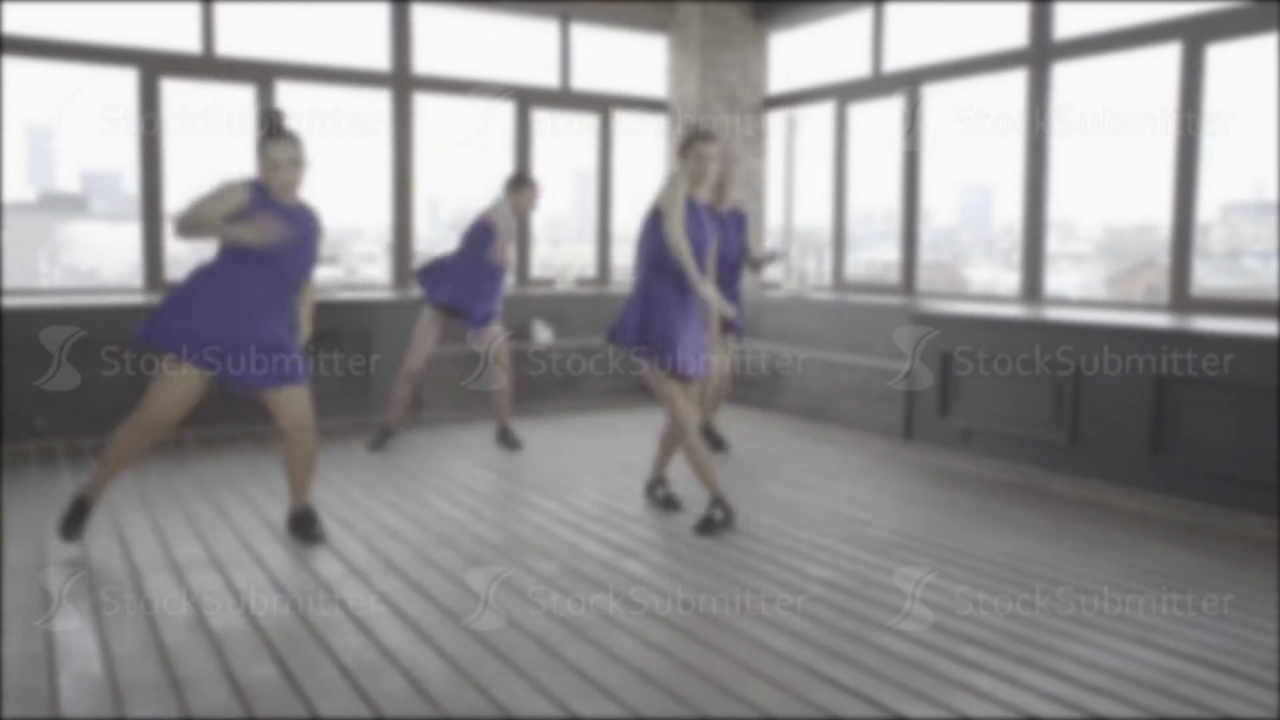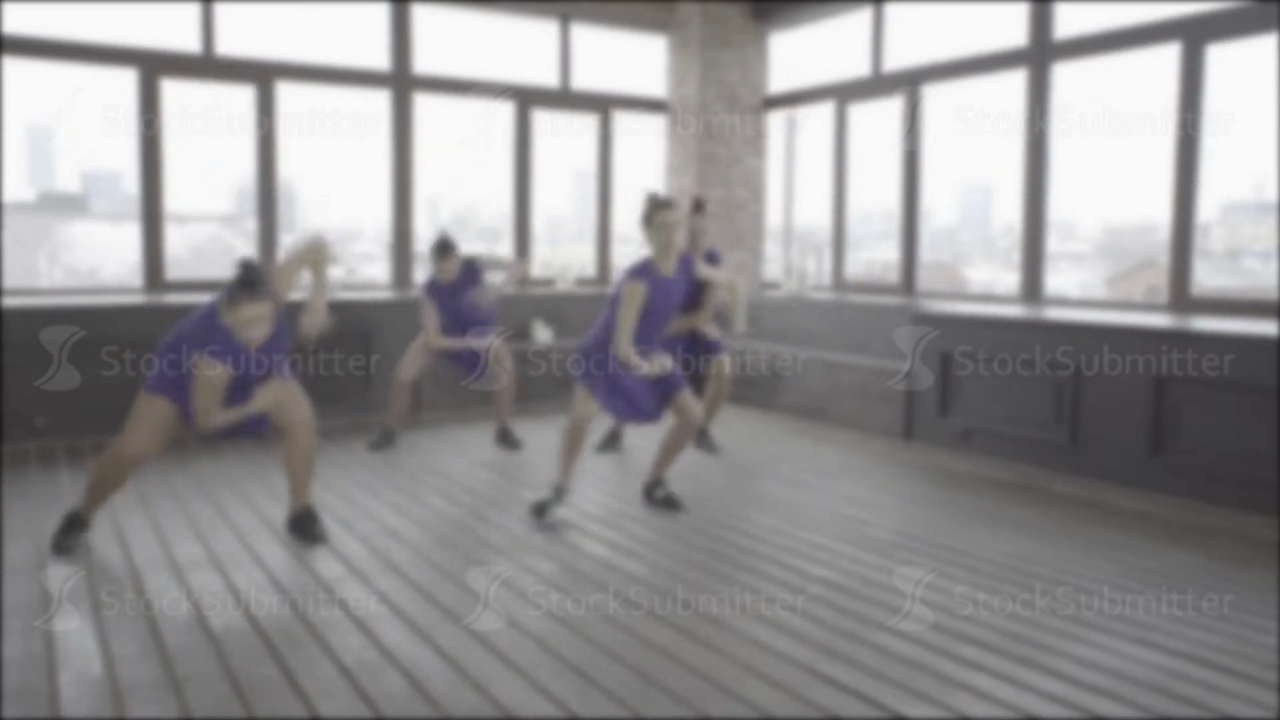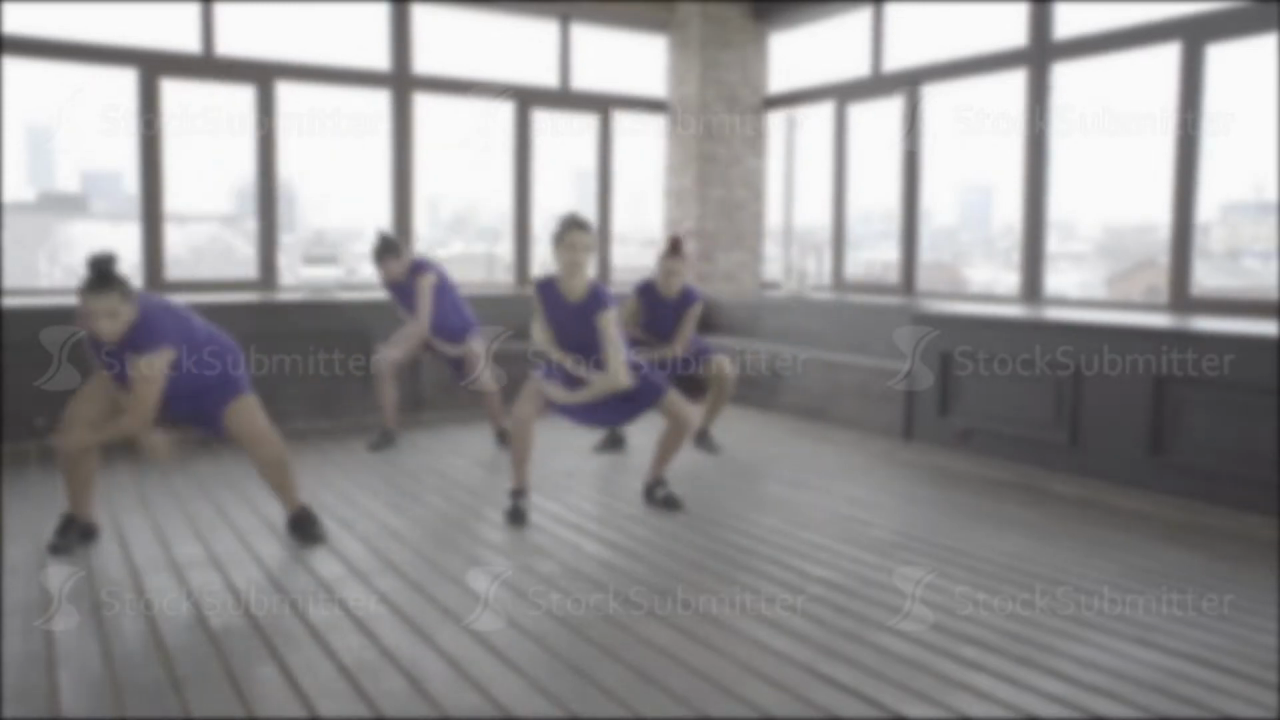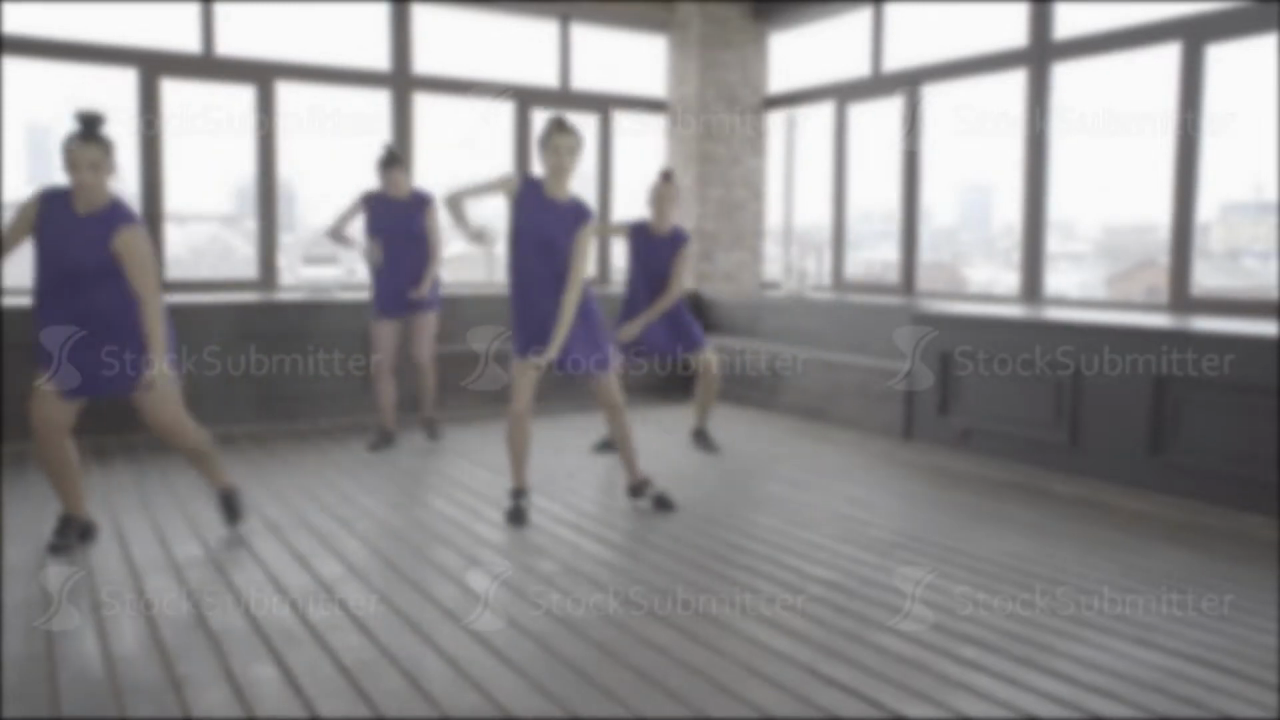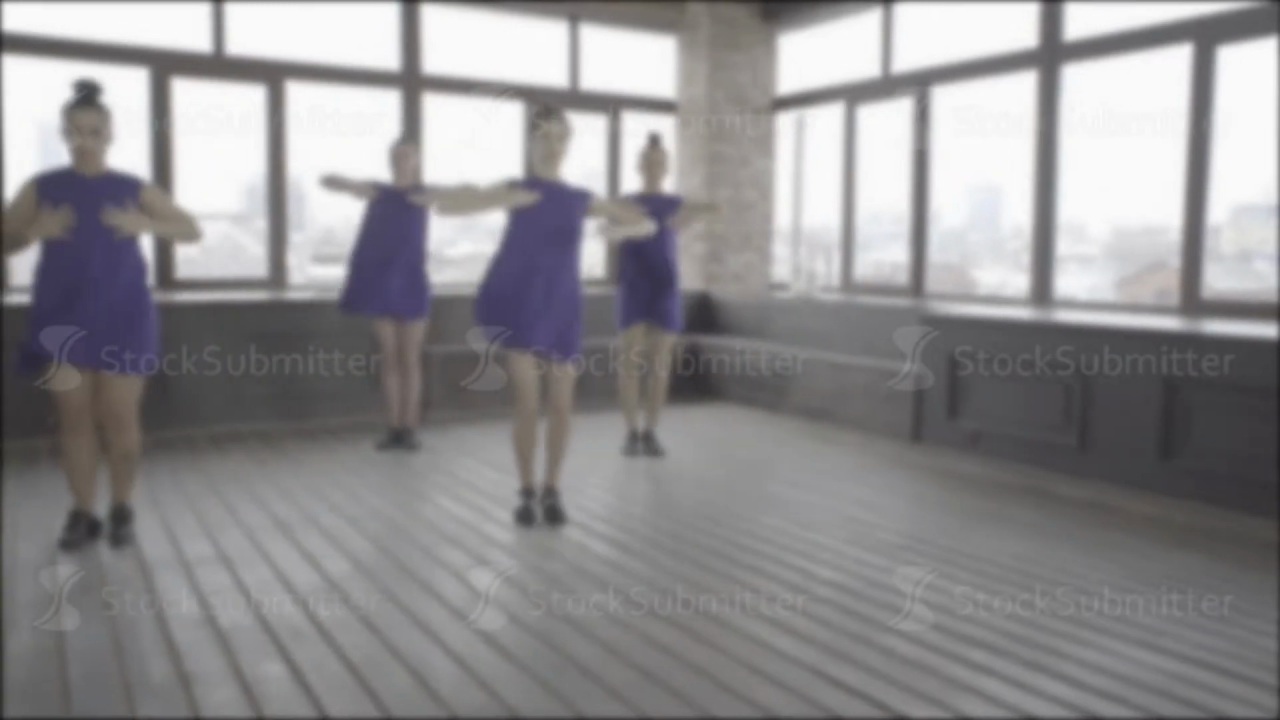
dt=0.3s
person 1, frame 1
left shoulder: (310, 222)
right shoulder: (241, 192)
right elbow: (185, 224)
left wrist: (303, 323)
right wrist: (237, 231)
left hip: (265, 336)
right hip: (207, 323)
left knee: (300, 428)
right knee: (154, 420)
left ankle: (301, 510)
right ankle: (90, 493)
person 1, frame 2
left shoulder: (267, 290)
right shoulder: (211, 355)
left elbow: (318, 248)
right elbow: (204, 421)
left wrist: (318, 301)
right wrist: (260, 404)
left hip: (252, 364)
right hip: (185, 364)
left knee: (302, 419)
right knee: (131, 448)
left ankle: (301, 511)
right ankle: (82, 515)
person 1, frame 3
left shoulder: (154, 337)
right shoulder: (94, 313)
left elbow: (141, 415)
left wrist: (93, 434)
right wrist: (147, 432)
left hip: (206, 363)
left knee: (259, 439)
right knee: (73, 426)
left ankle: (297, 512)
right ankle: (79, 519)
person 1, frame 4
left shoulder: (124, 226)
right shoulder: (43, 204)
left elbow: (150, 294)
left wrist: (160, 357)
left hip: (128, 337)
right hip: (71, 338)
left knee: (172, 425)
right knee: (47, 427)
left ankle: (223, 485)
right ankle: (76, 519)
person 1, frame 5
left shoulder: (133, 189)
right shoulder: (43, 188)
left elbow: (193, 231)
left wrist: (143, 225)
left hip: (124, 320)
right hip: (65, 319)
left knee: (120, 418)
right knee: (75, 418)
left ankle: (122, 508)
right ankle: (83, 513)
person 2, frame 1
left shoulder: (706, 224)
right shoulder: (678, 180)
left elbow: (709, 295)
right elbow: (670, 225)
left wrist: (711, 347)
right wrist: (702, 286)
left hip: (682, 323)
right hip: (656, 322)
left knee: (686, 413)
right knee: (684, 419)
left ankle: (655, 479)
right ankle: (720, 502)
person 2, frame 2
left shoulder: (686, 262)
right shoulder: (636, 281)
left elbow: (723, 279)
right elbow: (621, 344)
right wrist: (646, 368)
left hip: (648, 356)
right hip: (608, 353)
left knee: (693, 414)
right knee: (580, 418)
left ankle: (654, 481)
right ankle: (561, 485)
person 2, frame 3
left shoulder: (603, 305)
right shoulder: (542, 289)
left elbow: (620, 378)
right elbow: (541, 338)
left wrist: (574, 398)
right wrist: (576, 366)
left hip: (611, 365)
right hip: (569, 362)
left knee: (684, 417)
right knee: (520, 414)
left ankle: (654, 483)
right ankle: (519, 493)
person 2, frame 4
left shoulder: (583, 217)
right shoulder: (519, 186)
left elbow: (575, 284)
right elbow: (453, 198)
left wrist: (556, 344)
right wrist: (467, 227)
left hip: (577, 316)
right hip: (530, 316)
left knee: (612, 400)
right knee: (520, 407)
left ankle: (636, 479)
right ankle: (519, 491)
person 2, frame 5
left shoulder: (583, 198)
right shoulder: (514, 189)
left elbow: (647, 225)
left wrist: (620, 229)
right wrist: (507, 200)
left hip: (563, 309)
right hip: (520, 309)
left knee: (562, 407)
right knee: (527, 404)
left ankle: (550, 489)
right ankle: (526, 492)
person 3, frame 1
left shoulder: (740, 218)
left elbow: (753, 266)
left wrist: (769, 257)
left hip: (730, 307)
left knee: (724, 375)
right knee: (716, 369)
left ankle: (706, 423)
right ankle: (706, 422)
person 3, frame 2
left shoulder: (715, 261)
left elbow: (707, 313)
left wrist: (670, 327)
right wrist: (700, 324)
left hip: (700, 333)
right hip: (666, 327)
left knee: (723, 370)
left ankle: (702, 430)
right ankle: (616, 429)
person 3, frame 3
left shoulder: (692, 299)
right shoulder: (643, 290)
left elbow: (679, 346)
right elbow: (623, 328)
left wrist: (643, 356)
left hip: (683, 350)
right hip: (649, 348)
left knee: (725, 371)
left ankle: (702, 432)
right ankle: (615, 433)
person 3, frame 4
left shoulder: (681, 240)
right shoulder: (634, 229)
left elbow: (674, 291)
left wrist: (640, 322)
left hip: (671, 313)
right hip: (635, 312)
left knee: (709, 368)
left ankle: (700, 429)
person 3, frame 5
left shoulder: (676, 204)
right shoulder: (627, 202)
left elbow: (714, 209)
left wrist: (685, 222)
left hip: (665, 289)
right hip: (633, 288)
left knee: (659, 364)
right knee: (629, 361)
left ankle: (650, 432)
right ankle: (632, 433)
person 4, frame 1
left shoulder: (505, 221)
right shoulder: (499, 210)
right wrist: (504, 240)
left hip: (478, 300)
right hip: (445, 294)
left knee: (502, 363)
right knee: (412, 366)
left ankle: (504, 429)
right ankle: (390, 425)
person 4, frame 2
left shoulder: (473, 263)
right shoulder: (430, 292)
left elbow: (517, 269)
right elbow: (432, 340)
left wrist: (492, 292)
right wrist: (470, 343)
left hip: (480, 325)
right hip: (442, 335)
left knee: (505, 366)
right knee: (404, 374)
left ankle: (503, 428)
right ankle: (390, 430)
person 4, frame 3
left shoulder: (423, 272)
right shoulder: (389, 277)
left elbow: (424, 319)
right elbow: (410, 314)
left wrist: (399, 351)
right wrist: (441, 345)
left hip: (457, 323)
right hip: (426, 329)
left knee: (481, 381)
right knee: (382, 364)
left ankle: (501, 429)
right ankle: (388, 431)
person 4, frame 4
left shoulder: (425, 202)
right shoulder: (370, 199)
left elbow: (436, 249)
right elbow: (333, 232)
left wrist: (428, 283)
right wrist: (361, 247)
left hip: (421, 292)
right hip: (389, 293)
left knee: (422, 359)
right knee: (382, 363)
left ankle: (428, 415)
right ankle: (387, 429)
person 4, frame 5
left shoulder: (425, 192)
right shoulder: (377, 191)
left elbow: (476, 193)
right elbow: (327, 180)
left wrist: (439, 198)
right wrist: (359, 192)
left hip: (412, 287)
right hip: (381, 286)
left knee: (409, 360)
right knee: (388, 358)
left ankle: (410, 428)
right ankle: (395, 429)
